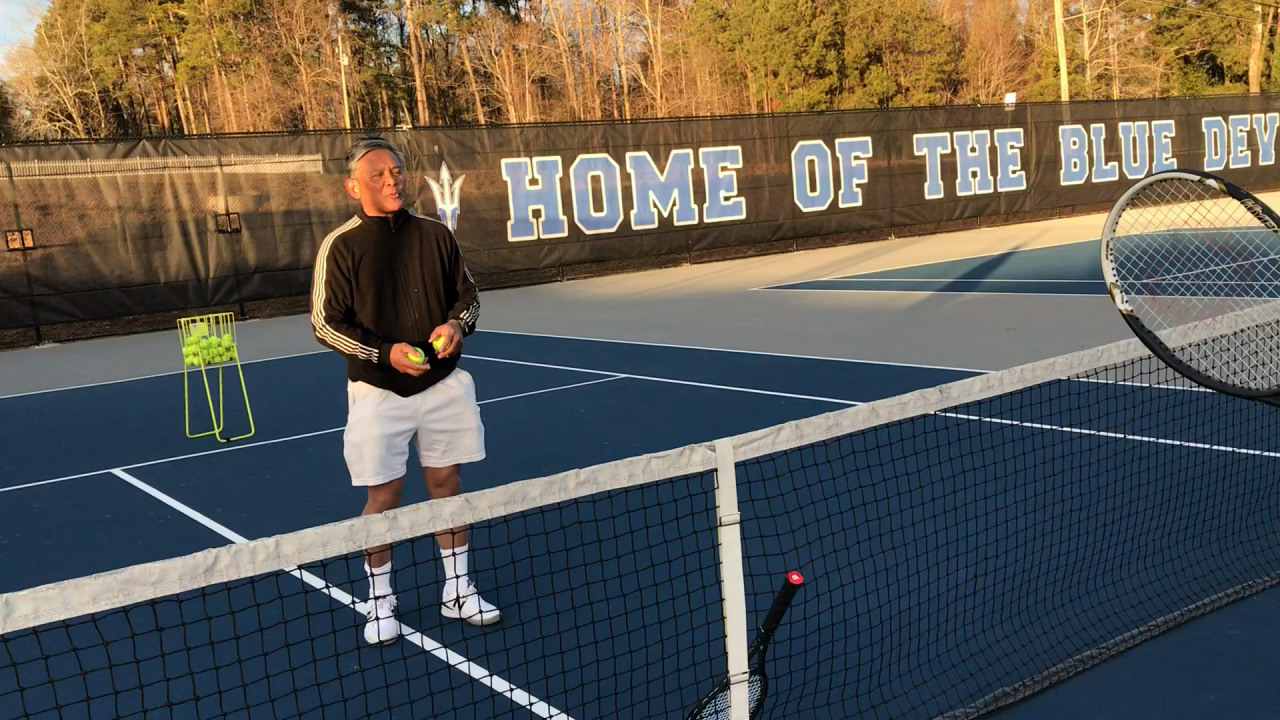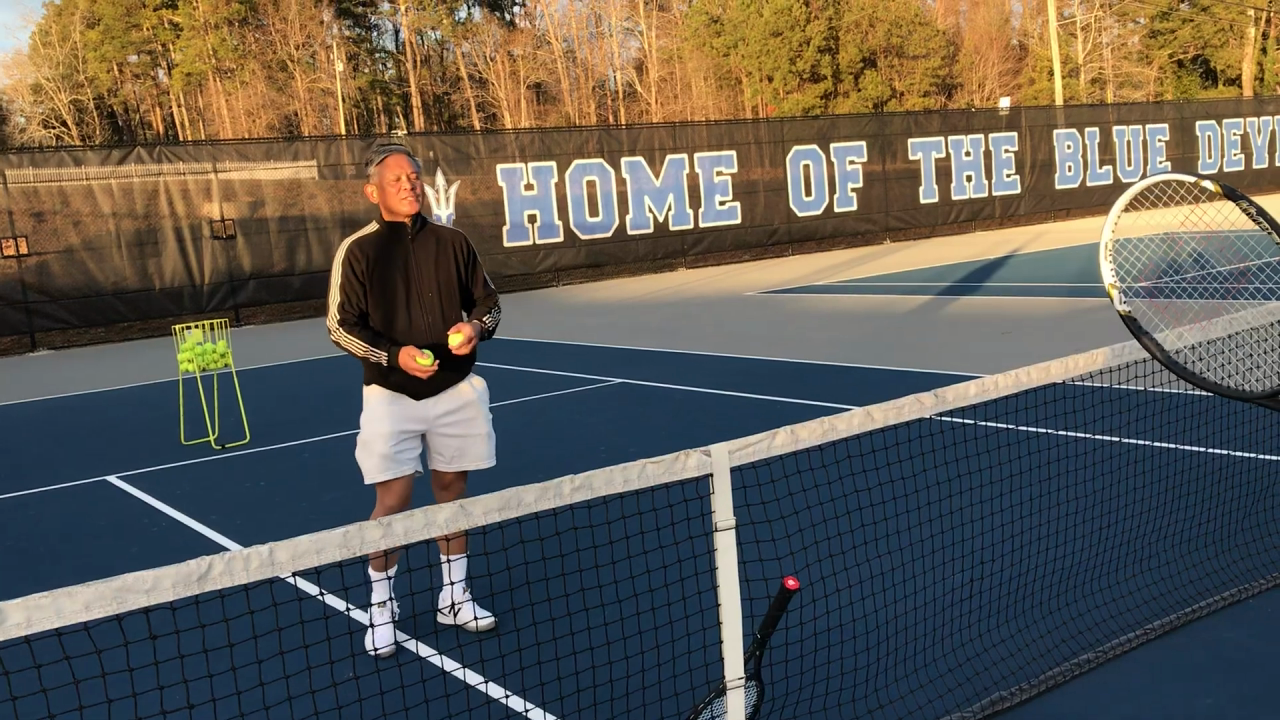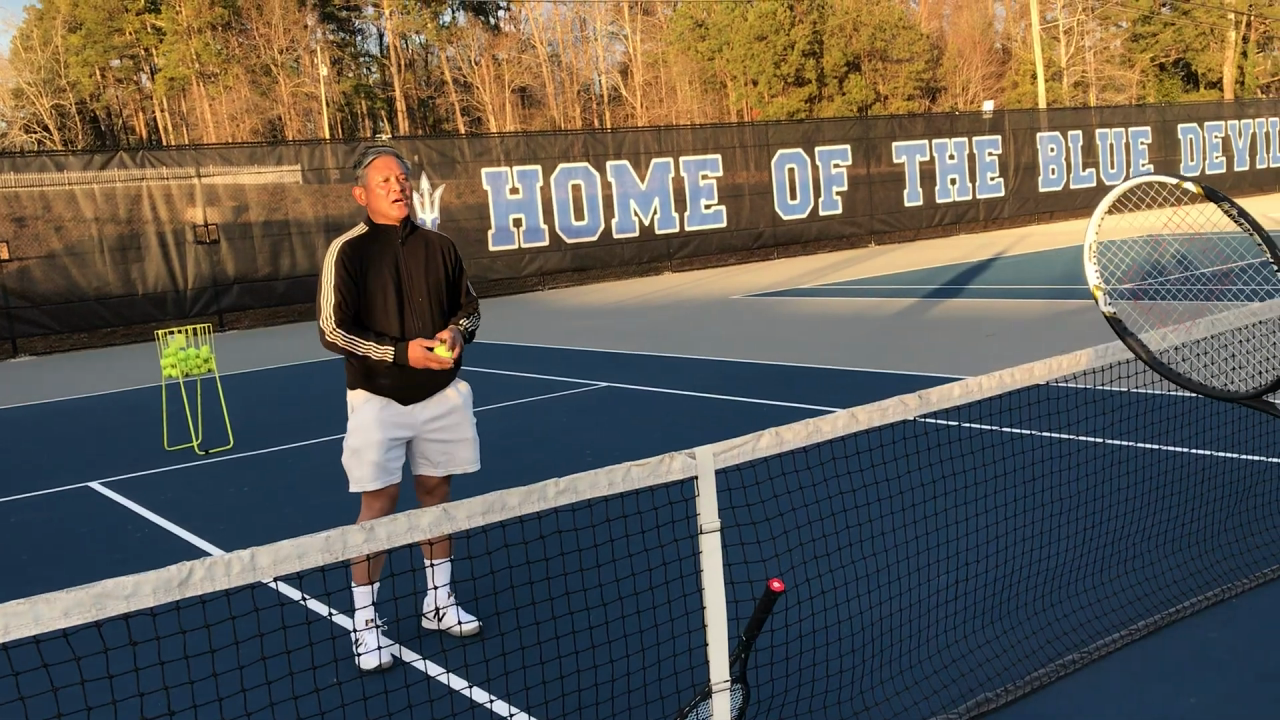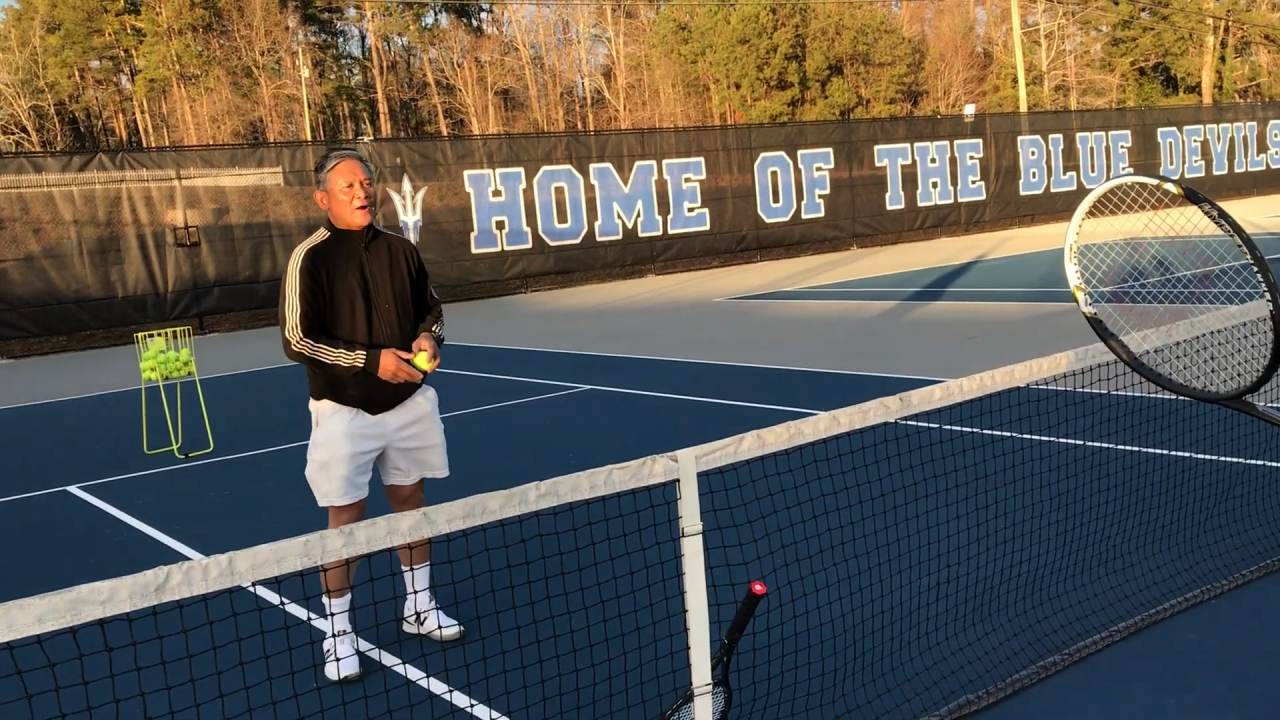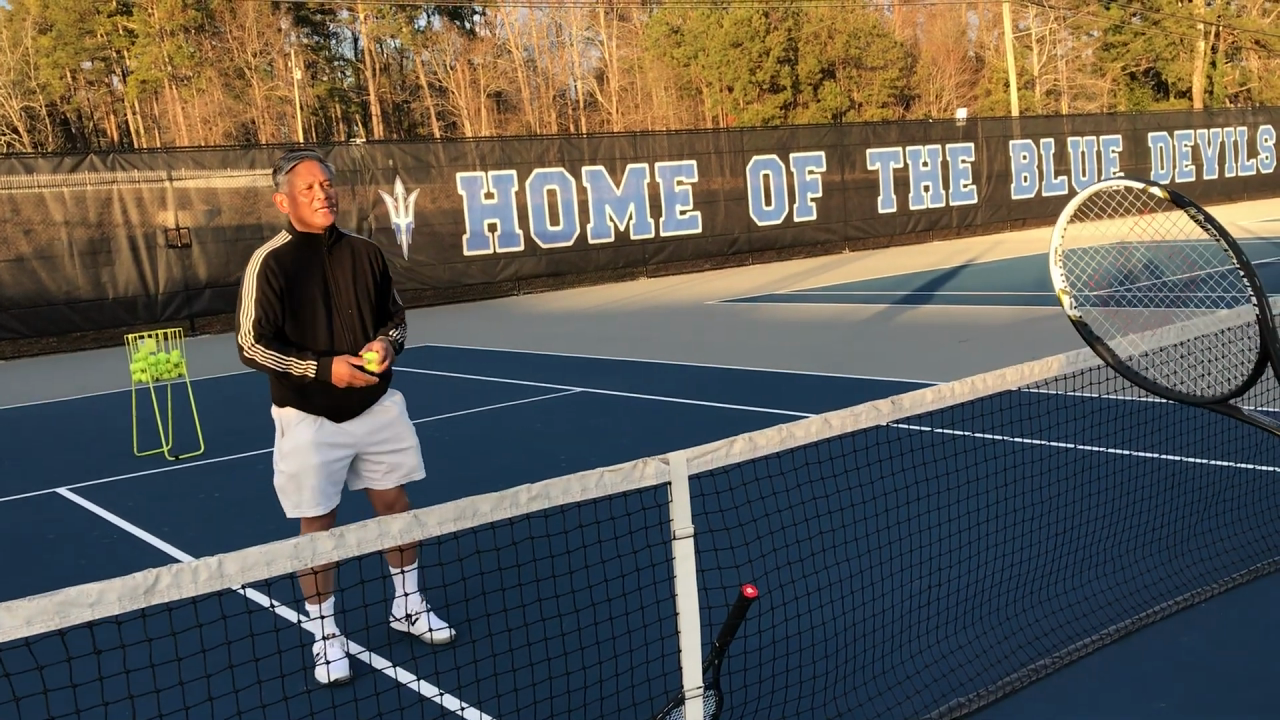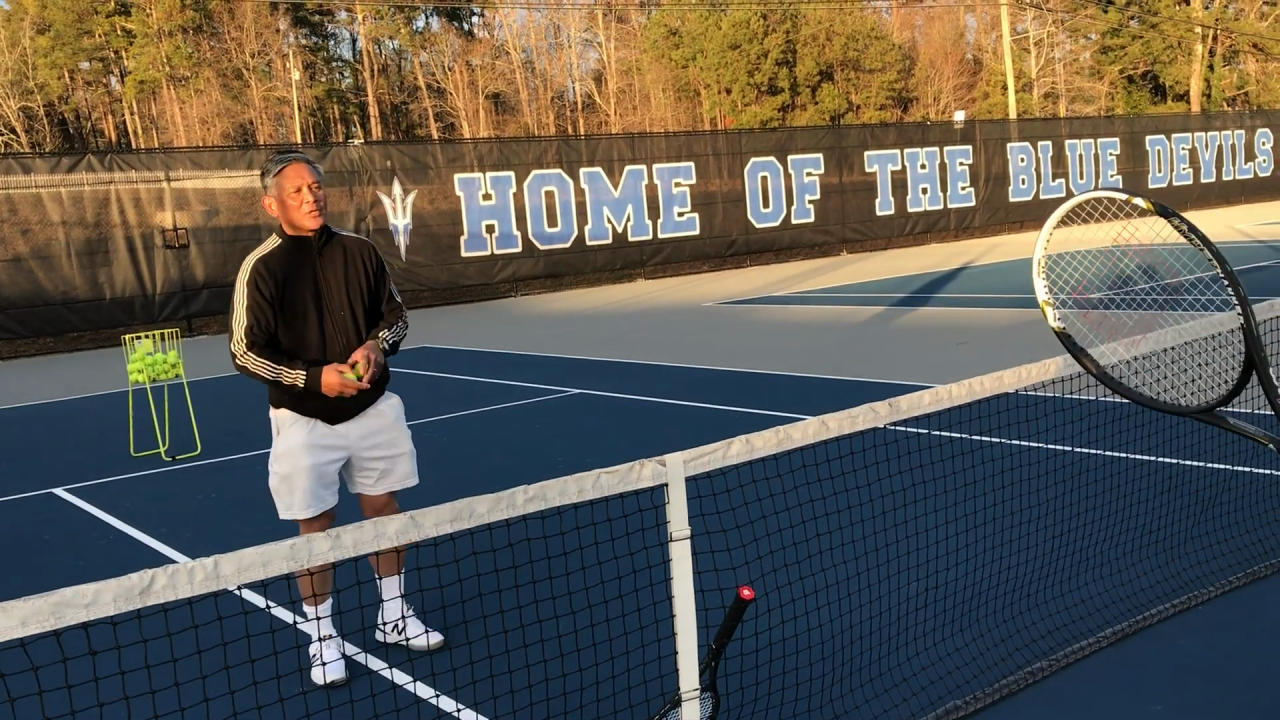
dt=0.3s
person 1, frame 1
left shoulder: (436, 235)
right shoulder: (341, 247)
left elbow: (466, 296)
right elbow: (326, 324)
left wrist: (457, 325)
right wrist: (383, 352)
left hip: (443, 384)
right hip: (378, 392)
left knee: (446, 484)
right knee: (384, 497)
left ankle: (458, 590)
right ankle: (379, 597)
person 1, frame 2
left shoulder: (453, 242)
right shoulder: (358, 250)
left elbow: (487, 302)
right elbow: (340, 326)
left wrist: (476, 327)
right wrist: (392, 355)
left hip: (455, 388)
right hip: (391, 394)
left knee: (452, 489)
right knee: (393, 498)
left ankle: (454, 596)
right ankle: (381, 603)
person 1, frame 3
left shoulder: (439, 246)
right shoulder: (347, 252)
left elbow: (468, 305)
right elbow: (332, 331)
left wrist: (457, 332)
right wrist: (400, 352)
left hip: (441, 393)
right hip: (378, 398)
left knee: (435, 494)
right knee: (377, 504)
left ankle: (439, 602)
right ankle: (365, 622)
person 1, frame 4
left shoulder: (402, 250)
right shoulder: (310, 258)
left elbow: (430, 309)
right elbow: (298, 341)
left wrist: (429, 338)
right wrist: (370, 360)
left hip: (408, 400)
right hip: (343, 410)
left knee: (409, 500)
right knee: (345, 518)
left ankle: (419, 606)
right ankle: (338, 631)
person 1, frame 5
left shoulder: (365, 252)
right shoulder: (270, 263)
left elbow: (394, 315)
right elbow: (253, 347)
left wrist: (386, 343)
right wrist: (323, 368)
left hip: (376, 406)
right hip: (309, 419)
left knee: (394, 504)
right knee: (318, 526)
left ankle: (409, 606)
right ankle: (326, 637)
person 1, frame 6
left shoulder: (360, 251)
right shoulder: (262, 268)
left elbow: (395, 315)
right elbow: (246, 353)
left wrist: (376, 346)
right wrist: (313, 378)
left hip: (373, 409)
right hip: (306, 422)
left knee: (384, 511)
right knee: (315, 529)
left ankle: (394, 616)
right ankle: (322, 638)
